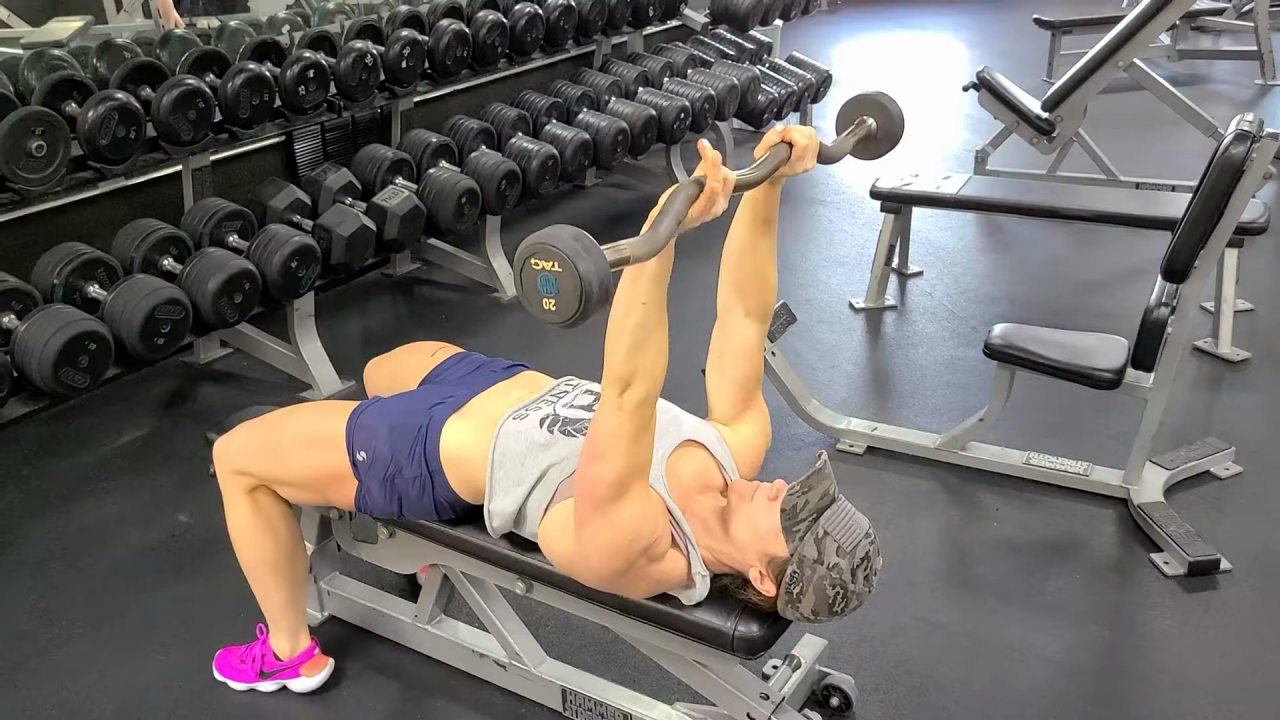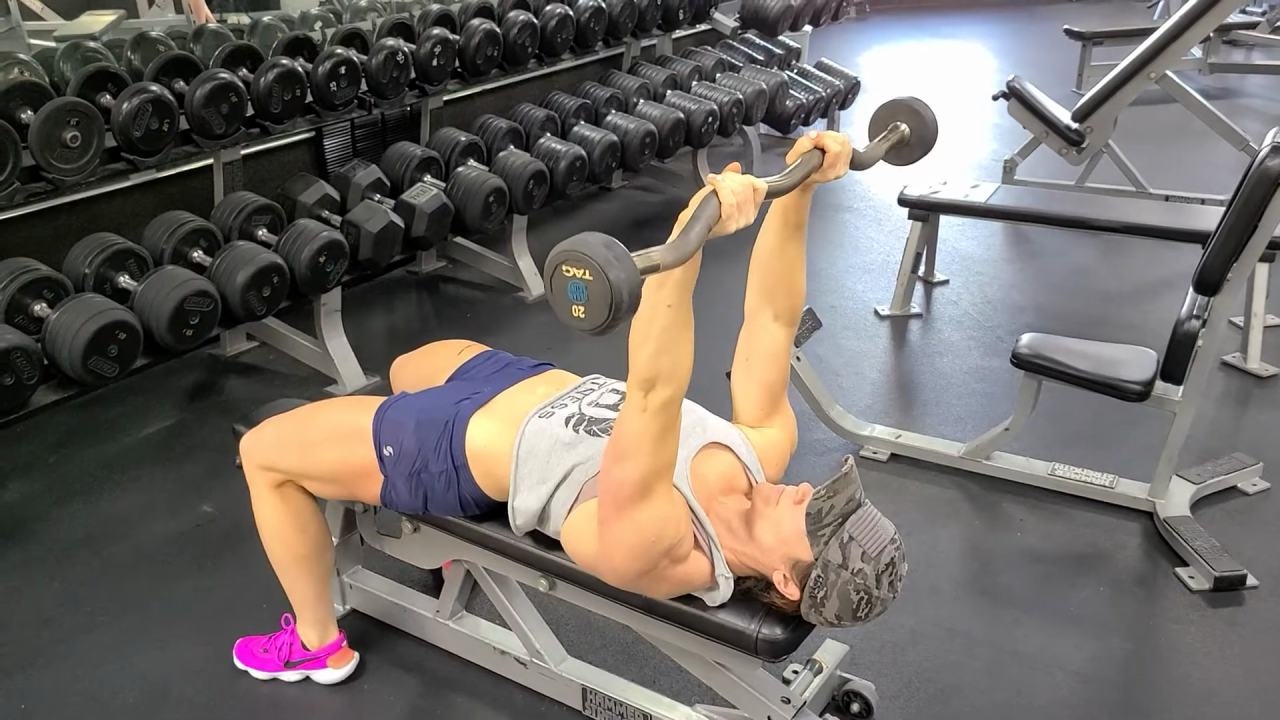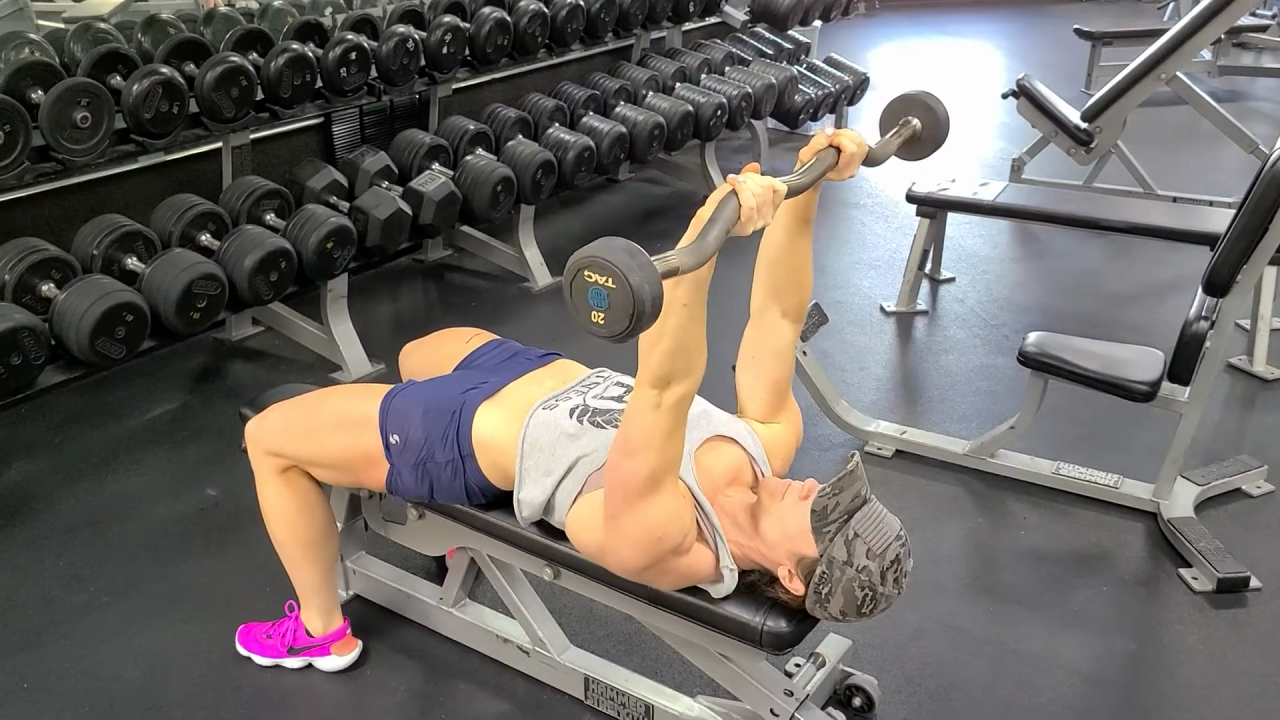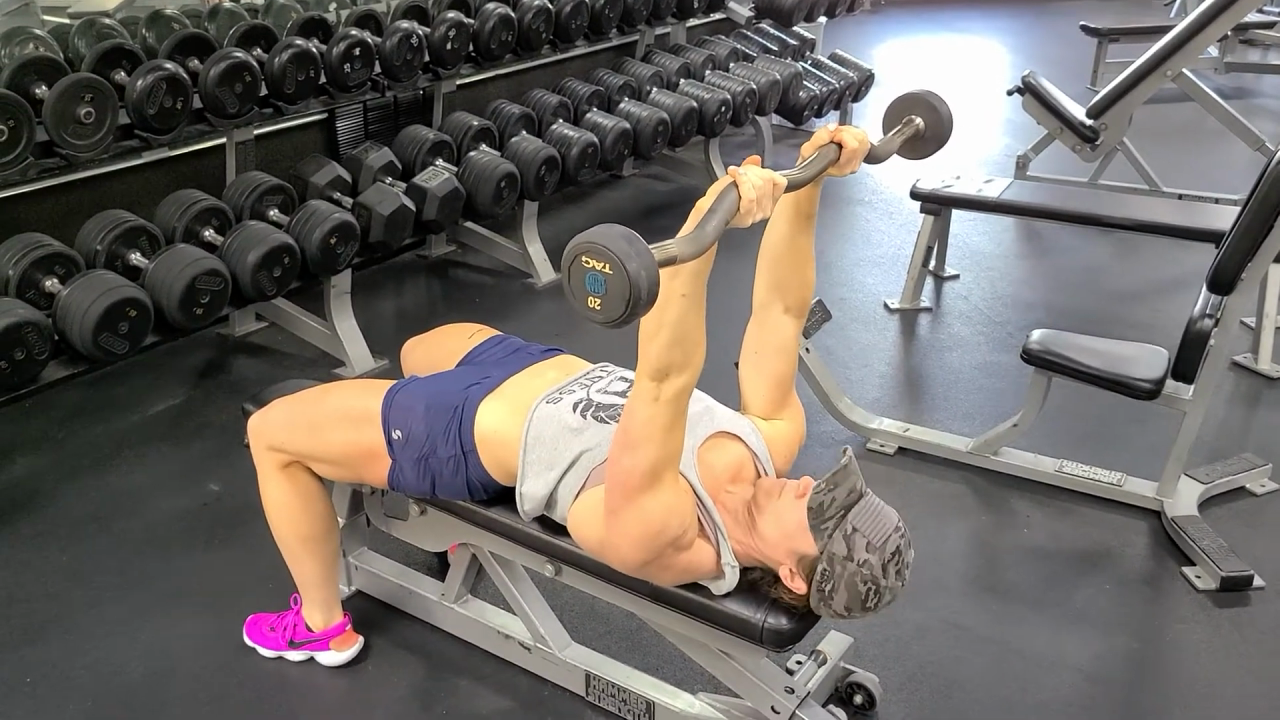
dt=1s
person 1, frame 1
left shoulder: (636, 546)
right shoulder: (739, 448)
left elbow: (628, 393)
right elbow: (743, 316)
right wrist: (768, 181)
left hip: (434, 452)
left knee: (236, 454)
right knee: (381, 372)
left ankle: (290, 652)
person 1, frame 2
left shoulder: (659, 548)
right shoulder: (762, 453)
left elbow: (652, 394)
right elbow: (771, 321)
left wrist: (692, 233)
right wrist: (798, 188)
left hip: (460, 449)
left knee: (262, 450)
right knee: (406, 370)
left ankle: (317, 643)
person 1, frame 3
left shoulder: (665, 540)
right shoulder: (768, 447)
left elbow: (665, 390)
right elbow: (777, 317)
left wrist: (709, 230)
right wrist: (807, 184)
left hip: (468, 437)
left knee: (268, 434)
right knee: (415, 356)
left ankle: (321, 631)
person 1, frame 4
left shoulder: (665, 535)
right shoulder: (773, 442)
left elbow: (664, 381)
right elbow: (780, 312)
left wrist: (708, 223)
right wrist: (808, 179)
left knee: (270, 431)
right knee: (417, 352)
left ankle: (322, 626)
